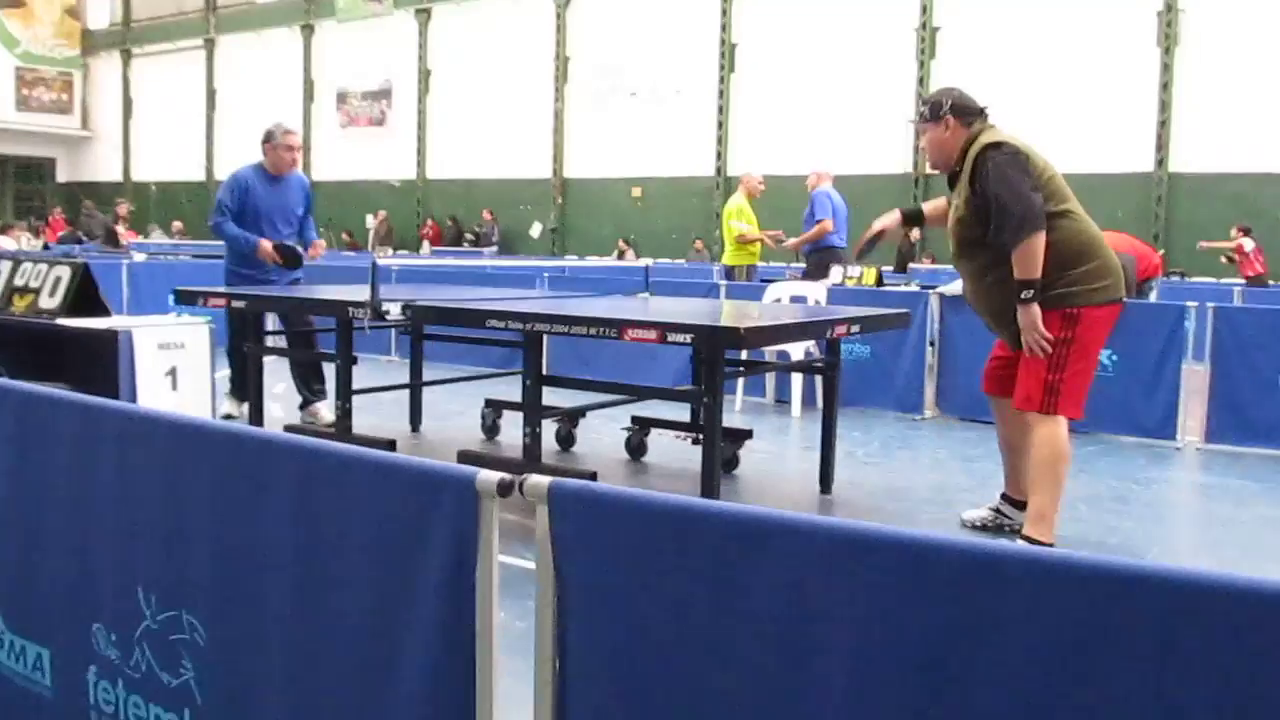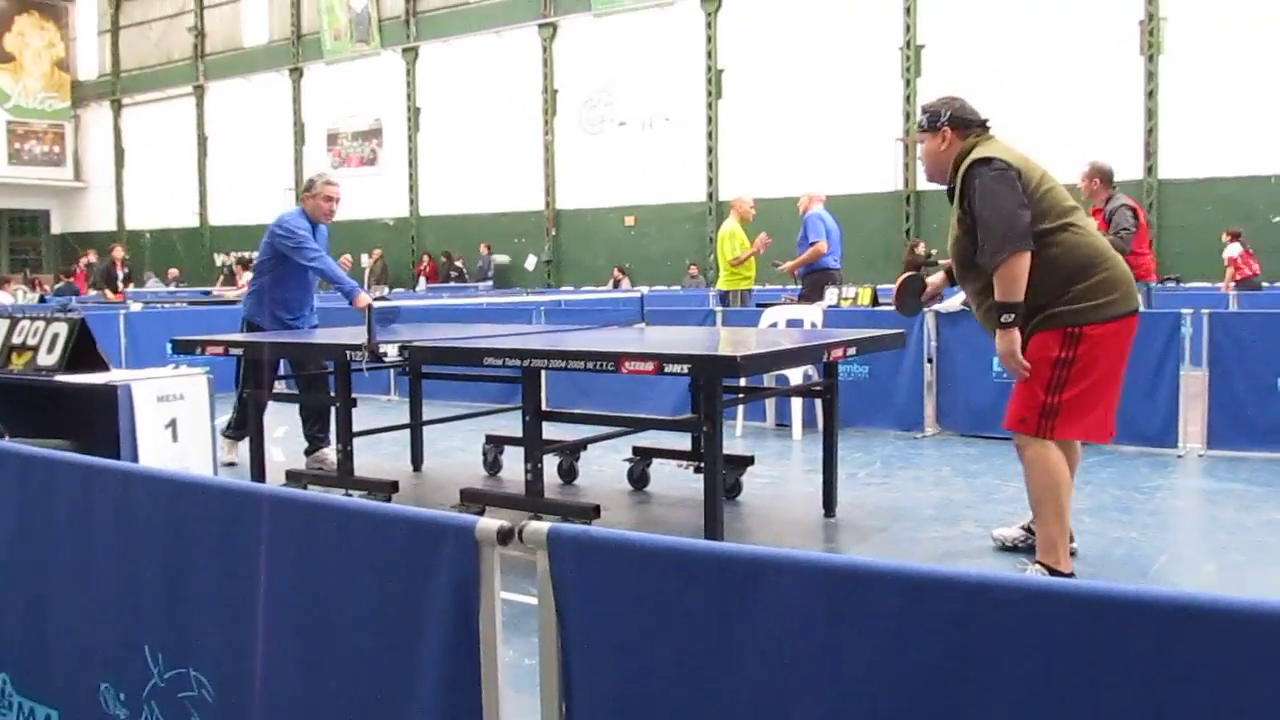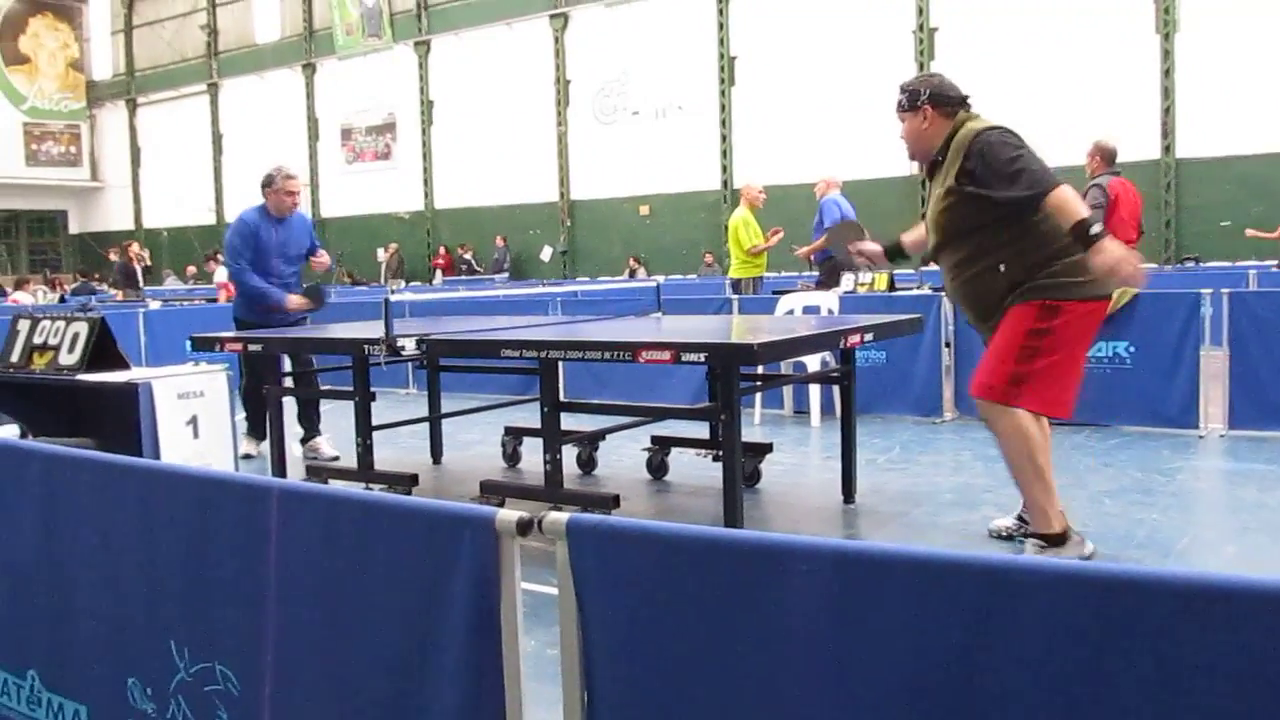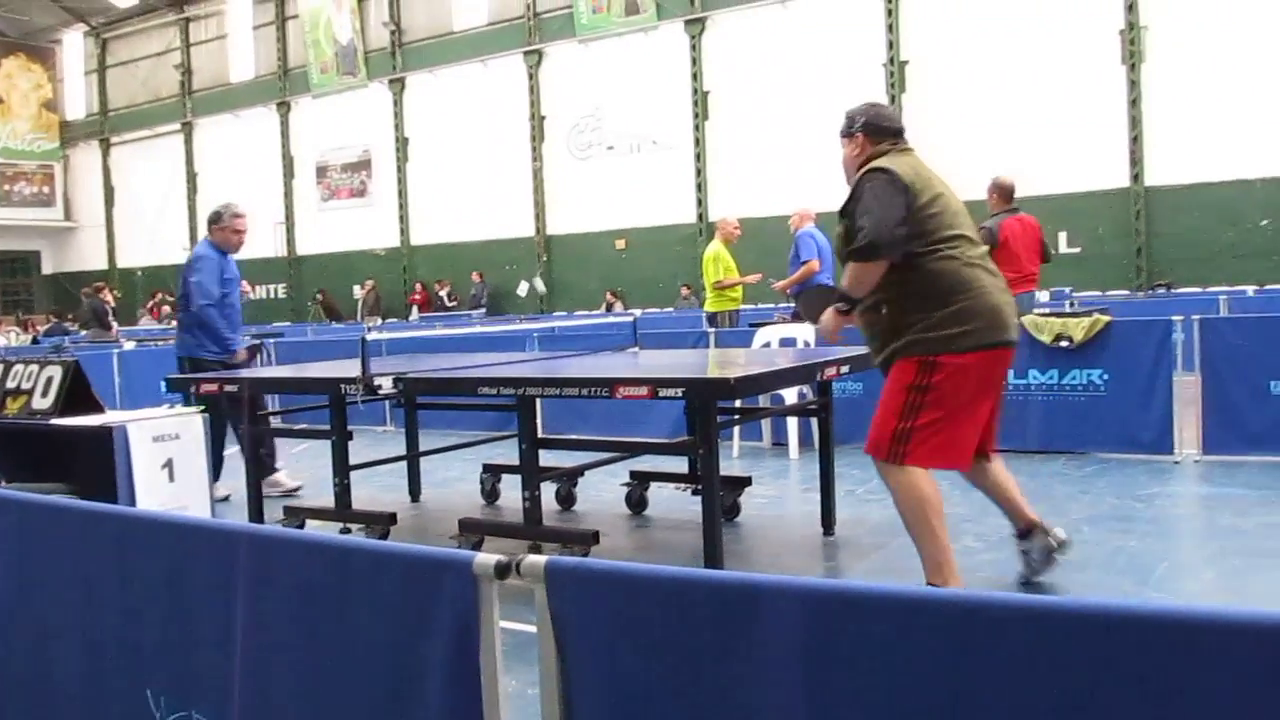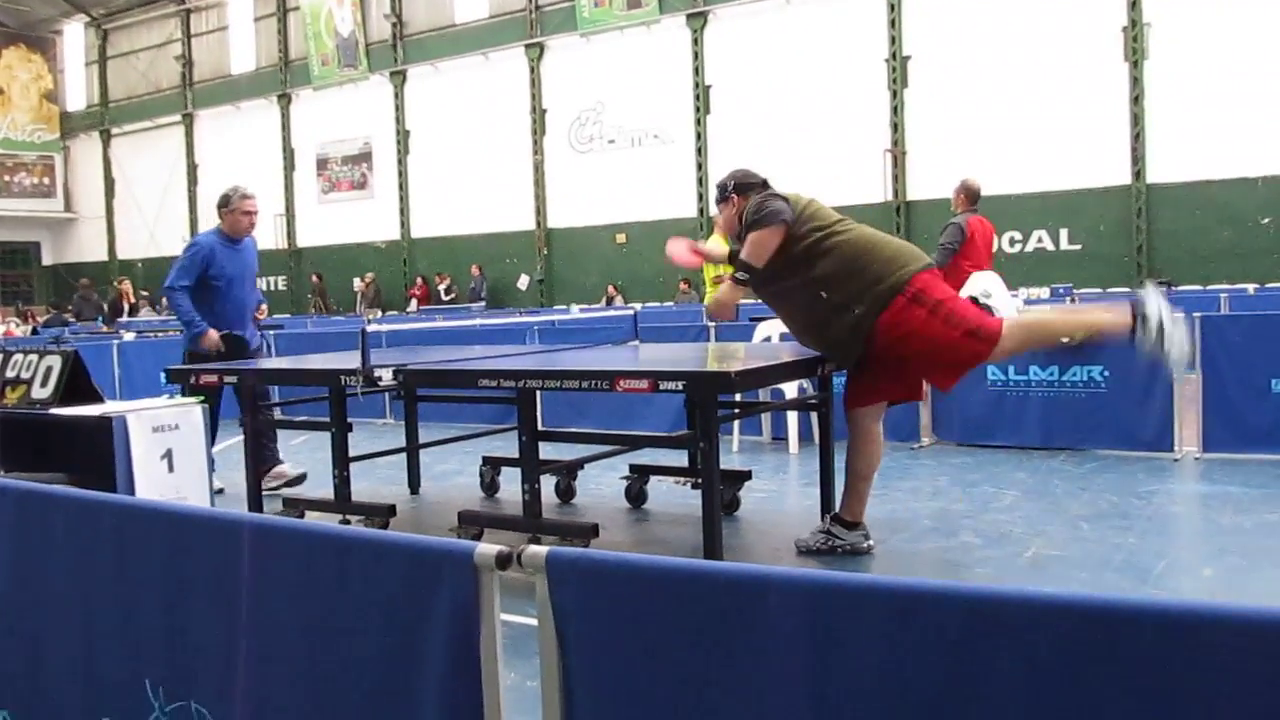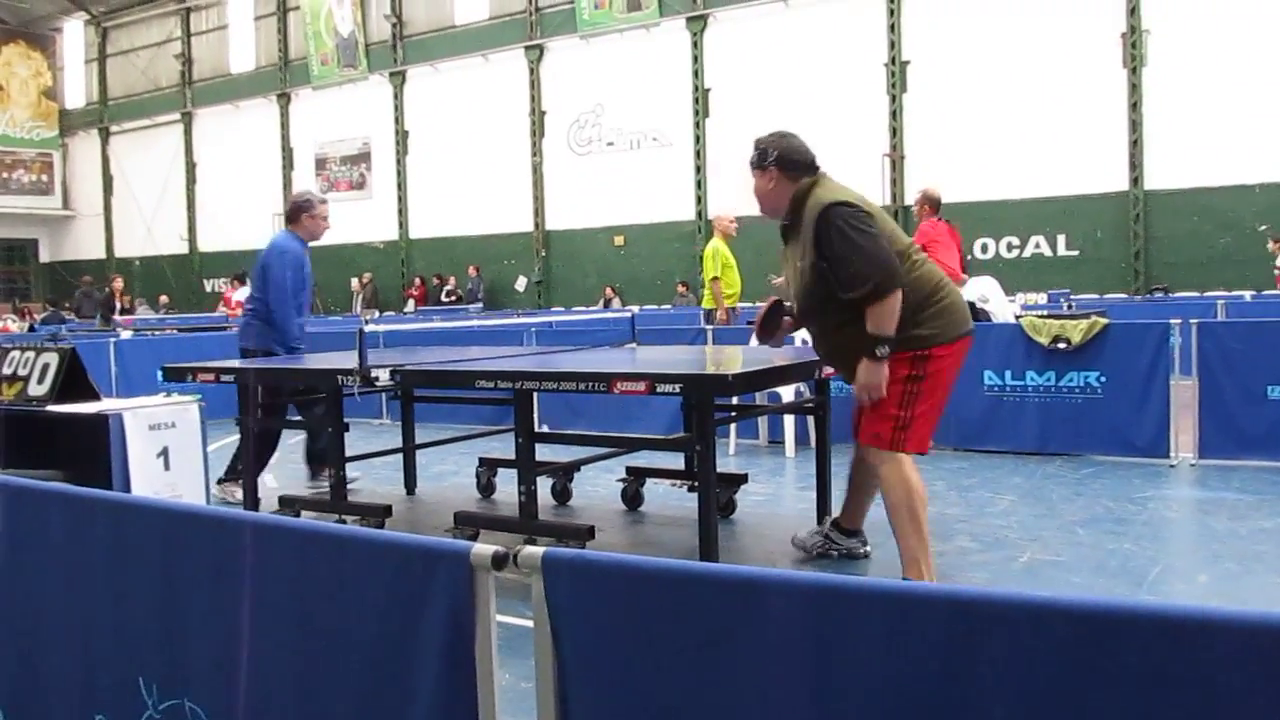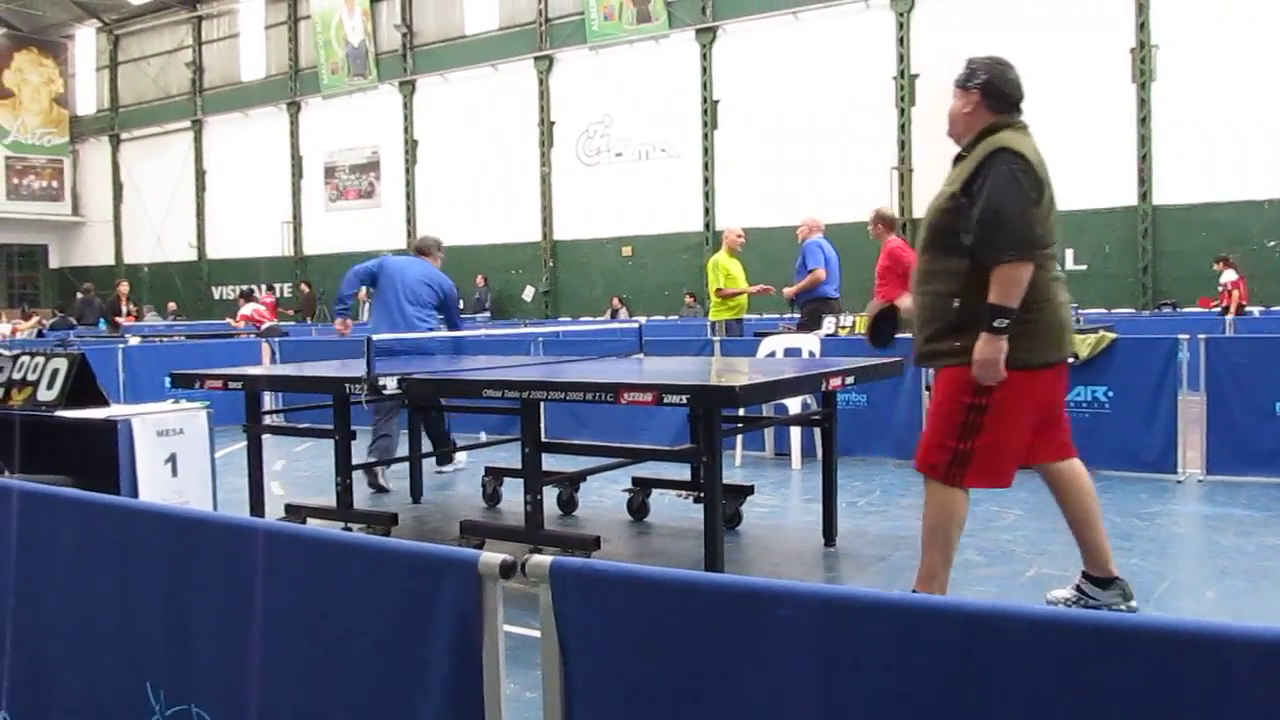
dt=0.7s
person 1, frame 1
left shoulder: (993, 154)
right shoulder: (974, 160)
left elbow: (1027, 226)
right elbow: (956, 207)
left wrist: (1027, 300)
right wrist: (901, 217)
left hip: (1072, 295)
right hip: (1040, 299)
left knee: (1041, 410)
right knee: (1005, 397)
left ankle: (1038, 542)
right ankle: (1015, 505)
person 1, frame 2
left shoulder: (984, 170)
right shoulder: (983, 167)
left elbow: (1012, 248)
right elbow: (991, 250)
left wrist: (1006, 324)
right wrist: (946, 277)
left hip: (1081, 310)
right hip: (1086, 305)
left knee: (1034, 431)
right knee: (1057, 426)
left ankle: (1056, 570)
right ankle: (1050, 528)
person 1, frame 3
left shoulder: (981, 144)
right shoulder: (944, 162)
left elbow: (1045, 187)
right elbow: (935, 229)
left wrist: (1095, 240)
right wrist: (888, 251)
left hip: (1055, 288)
right hip: (1030, 294)
left knee: (997, 398)
right knee: (1018, 402)
left ankle: (1055, 537)
right ankle: (1040, 515)
person 1, frame 4
left shoulder: (879, 179)
right shoulder: (918, 177)
left elbow: (874, 251)
left wrist: (843, 307)
right wrist: (866, 306)
left hip: (944, 338)
right hip: (984, 326)
left knee: (894, 455)
right knee: (966, 452)
left ankle: (947, 592)
right ankle: (1037, 534)
person 1, frame 5
left shoulder: (762, 207)
left elbow: (771, 228)
left wrist: (735, 282)
right wrist: (729, 257)
left hip: (895, 294)
right hip: (875, 319)
left knee: (999, 339)
right knee: (862, 414)
left ankle: (1131, 318)
right ankle: (848, 526)
person 1, frame 6
left shoulder: (830, 211)
right shoulder: (804, 215)
left elbow: (884, 283)
right elbow: (833, 290)
left wrist: (875, 355)
right wrist: (794, 322)
left hip: (921, 332)
right hip: (898, 336)
left knee: (887, 448)
right knee: (870, 440)
left ankle: (921, 582)
right ankle: (846, 529)
person 1, frame 7
left shoulder: (1001, 157)
right shoulder: (990, 154)
left elbow: (1015, 253)
left wrist: (994, 331)
right wrist: (923, 293)
left hip: (1006, 345)
right hip: (1031, 341)
left knee: (945, 471)
right knee: (1054, 458)
left ankle: (929, 598)
right ankle: (1103, 582)
person 2, frame 1
left shoulder: (301, 183)
right shoulder: (242, 180)
right elbow: (218, 222)
left wrist: (312, 241)
right wrist: (255, 244)
left hip: (288, 276)
right hip: (244, 277)
left knee: (304, 338)
right knee: (242, 343)
left ankle: (314, 403)
right ankle: (237, 396)
person 2, frame 2
left shoulder: (321, 230)
right shoulder: (288, 225)
right elbow: (314, 262)
left wrist: (339, 266)
right wrist: (354, 292)
left hip: (302, 321)
right hip: (264, 320)
left knee: (317, 385)
right knee: (255, 389)
left ankle: (319, 449)
right ankle: (232, 437)
person 2, frame 3
left shoulder: (302, 221)
right shoulder: (246, 224)
left elbow: (315, 252)
right elbow: (239, 272)
left wrist: (322, 258)
right wrist: (280, 298)
left hip: (293, 315)
right hip: (254, 317)
left knee: (306, 376)
right knee: (257, 382)
left ankle: (313, 438)
right ankle: (254, 434)
person 2, frame 4
left shoulder: (222, 257)
right shoulder: (205, 259)
right elbow: (203, 307)
left wrist: (236, 290)
right wrist: (231, 344)
left hip: (233, 353)
right hip: (203, 356)
left knee: (254, 413)
right knee: (213, 421)
left ankle: (267, 475)
right ankle: (207, 482)
person 2, frame 5
left shoulder: (249, 244)
right shoulder: (204, 246)
right elbow: (174, 290)
left wrist: (259, 302)
right wrist: (200, 330)
left hip: (246, 343)
right hip: (208, 347)
left knee: (260, 406)
right knee: (204, 414)
left ankle: (269, 468)
person 2, frame 6
left shoulder: (292, 245)
right shoulder: (286, 250)
right elbow: (280, 307)
left wrist: (294, 346)
right wrist: (294, 350)
left hip: (279, 346)
right hip: (267, 347)
left knee: (316, 404)
right knee: (265, 420)
left ankle: (321, 469)
right ankle: (231, 482)
person 2, frame 7
left shoulder: (387, 263)
right shoulder: (443, 282)
left elbow: (354, 276)
right elbow: (455, 326)
left wrist: (342, 312)
left knee: (388, 407)
left ankle: (378, 460)
right ankle: (446, 457)
